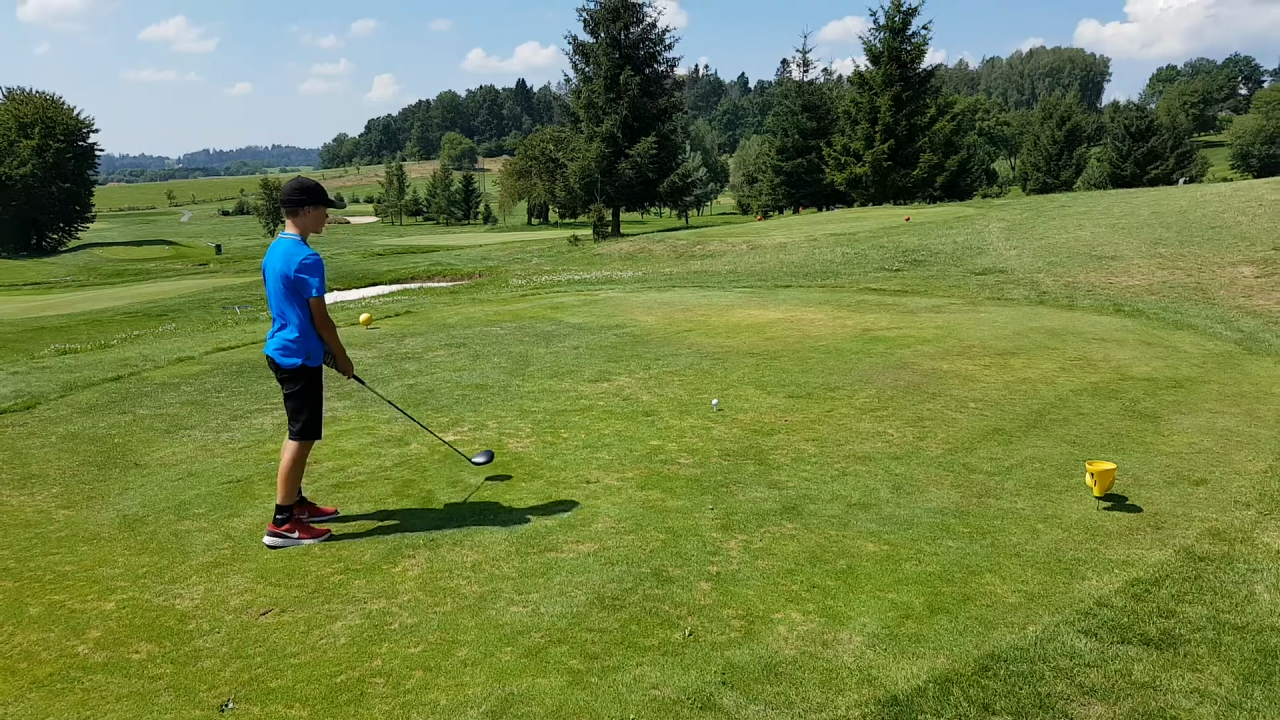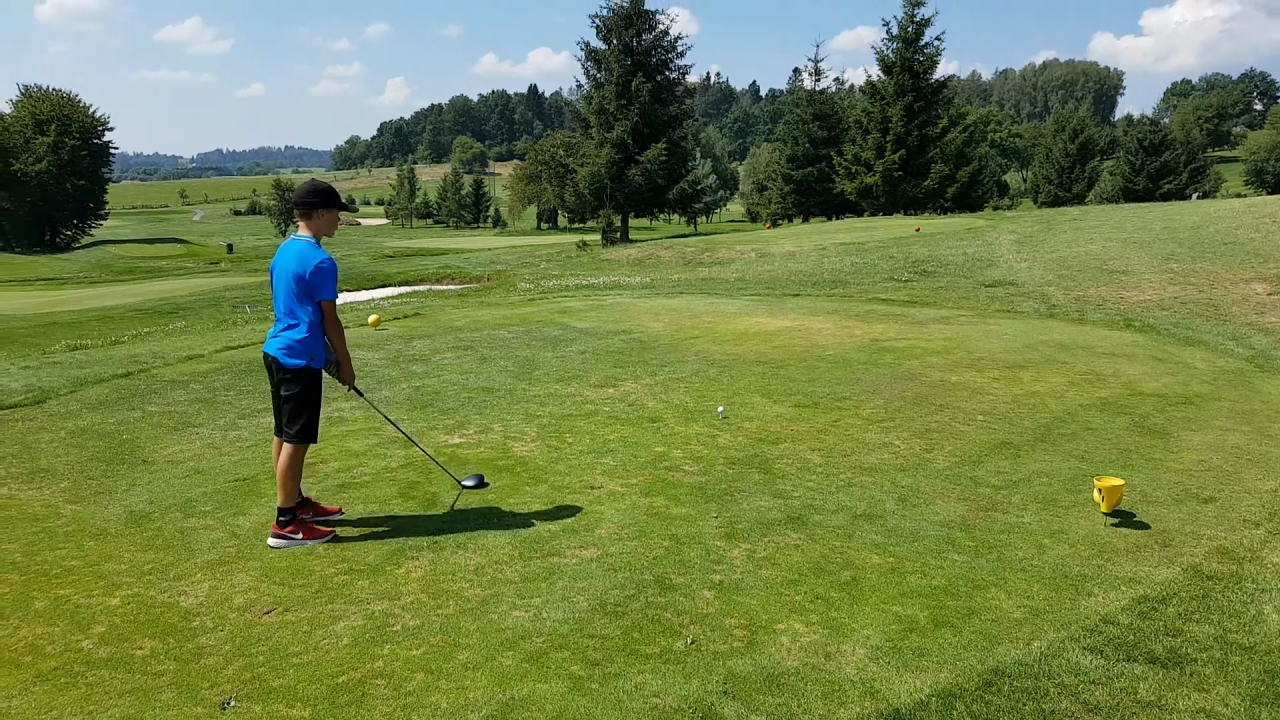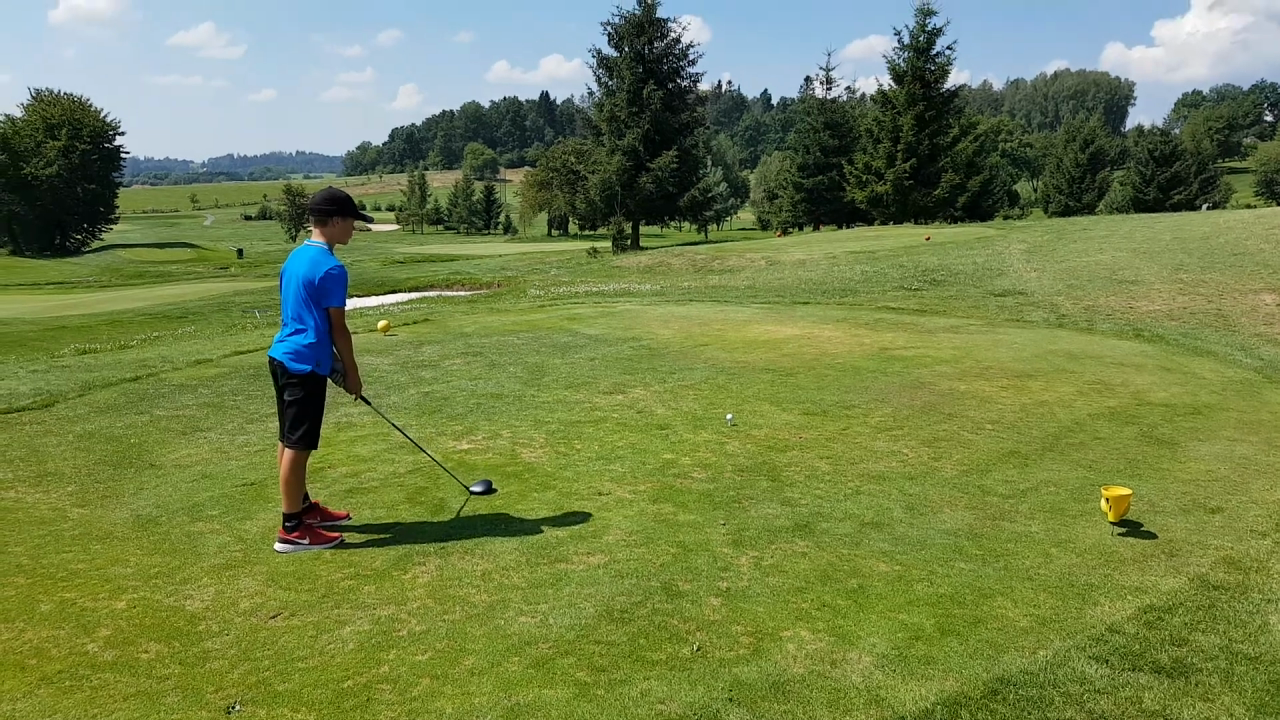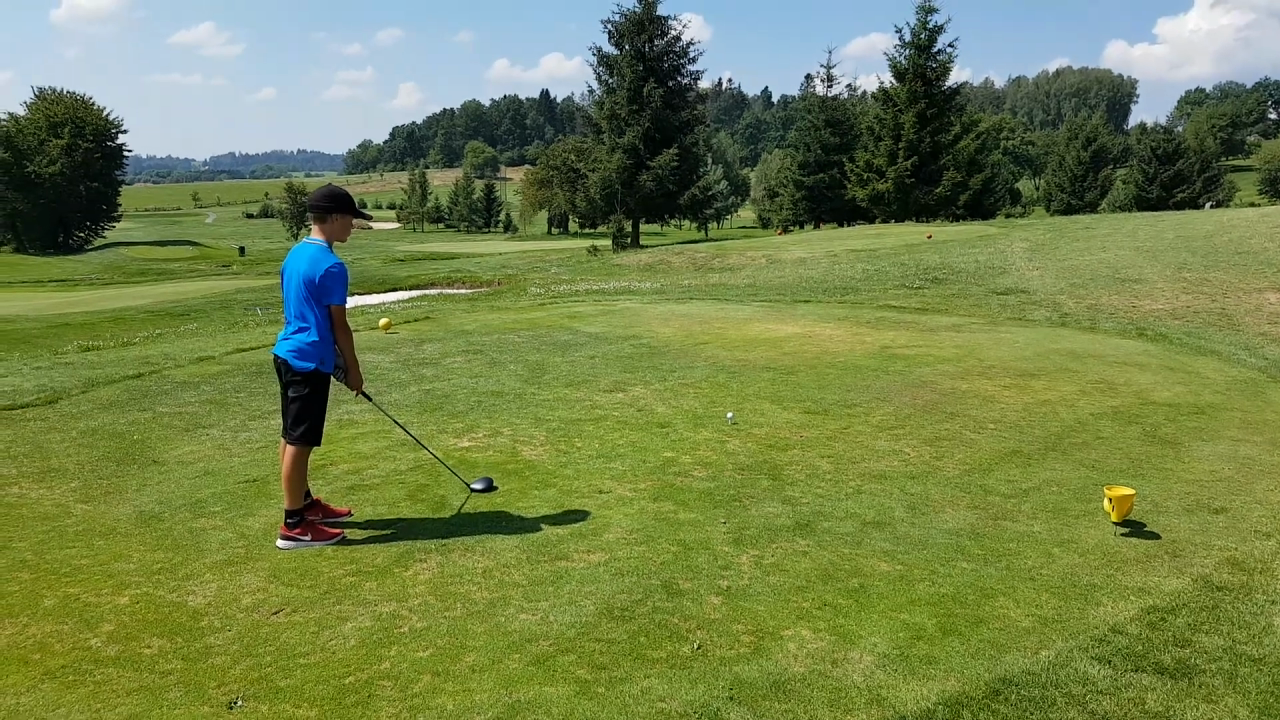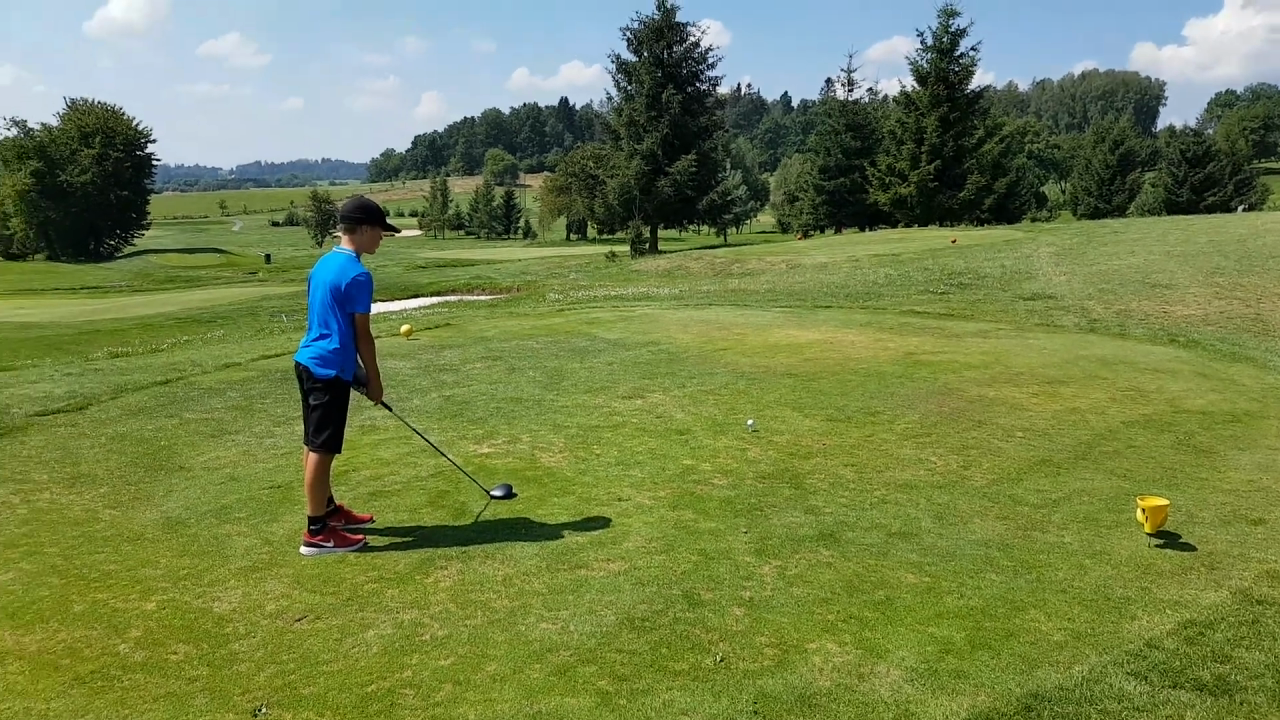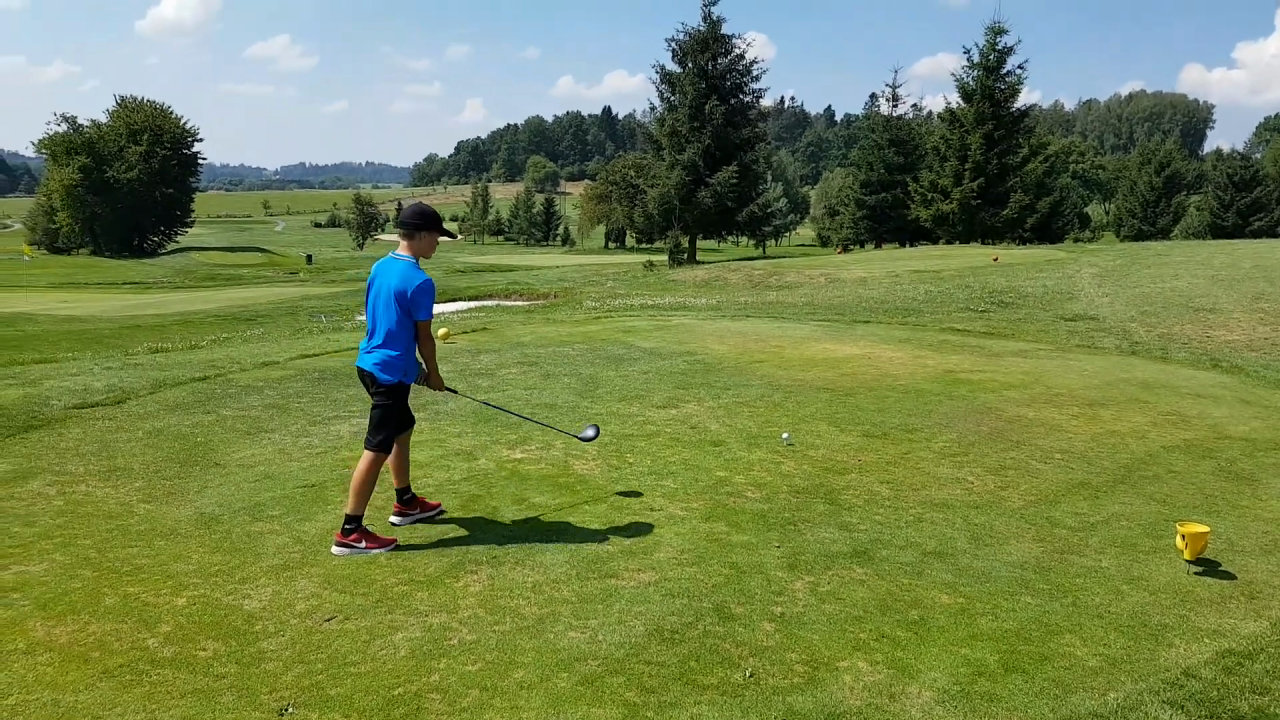
dt=0.5s
person 1, frame 1
left shoulder: (275, 251)
right shoulder: (306, 258)
right elbow: (320, 318)
left wrist: (324, 350)
right wrist: (341, 356)
left hip: (282, 350)
right hip: (299, 356)
left knee: (299, 433)
right knee: (301, 437)
left ankle: (295, 502)
right ankle: (281, 523)
person 1, frame 2
left shoulder: (283, 252)
right shoulder: (320, 261)
right elbow: (329, 320)
left wrist: (326, 353)
right wrist: (344, 363)
left hip: (277, 351)
right hip: (299, 359)
left knee: (285, 435)
right knee: (296, 440)
left ankle: (297, 503)
right ankle: (285, 524)
person 1, frame 3
left shoulder: (295, 257)
right shoulder: (330, 268)
right elbow: (337, 328)
left wrist: (333, 361)
right wrist: (351, 371)
left hip: (283, 356)
right hip: (305, 364)
left knee: (290, 441)
right knee: (297, 446)
left ankle: (303, 507)
right ankle: (291, 529)
person 1, frame 4
left shoulder: (294, 254)
right shoulder: (330, 266)
right elbow: (339, 324)
left wrist: (336, 357)
right wrist: (353, 368)
left hip: (288, 353)
right hip: (309, 362)
left knee: (292, 438)
right knee: (299, 442)
left ankle: (305, 503)
right ankle: (293, 526)
person 1, frame 5
left shoulder: (323, 263)
right shoulder: (357, 274)
right elbow: (362, 334)
left wrist: (356, 368)
right wrist: (373, 377)
left hip: (309, 361)
right hip: (329, 369)
left knee: (315, 446)
right knee: (321, 449)
left ankle: (328, 509)
right ankle: (316, 532)
person 1, frame 6
left shoulder: (379, 268)
right shoulder: (419, 282)
right elbow: (423, 336)
left wrist: (416, 366)
right wrist: (433, 373)
left hip: (369, 363)
right hip: (390, 372)
left knee: (402, 430)
right knee: (378, 449)
left ankle: (406, 502)
right ankle: (350, 533)
